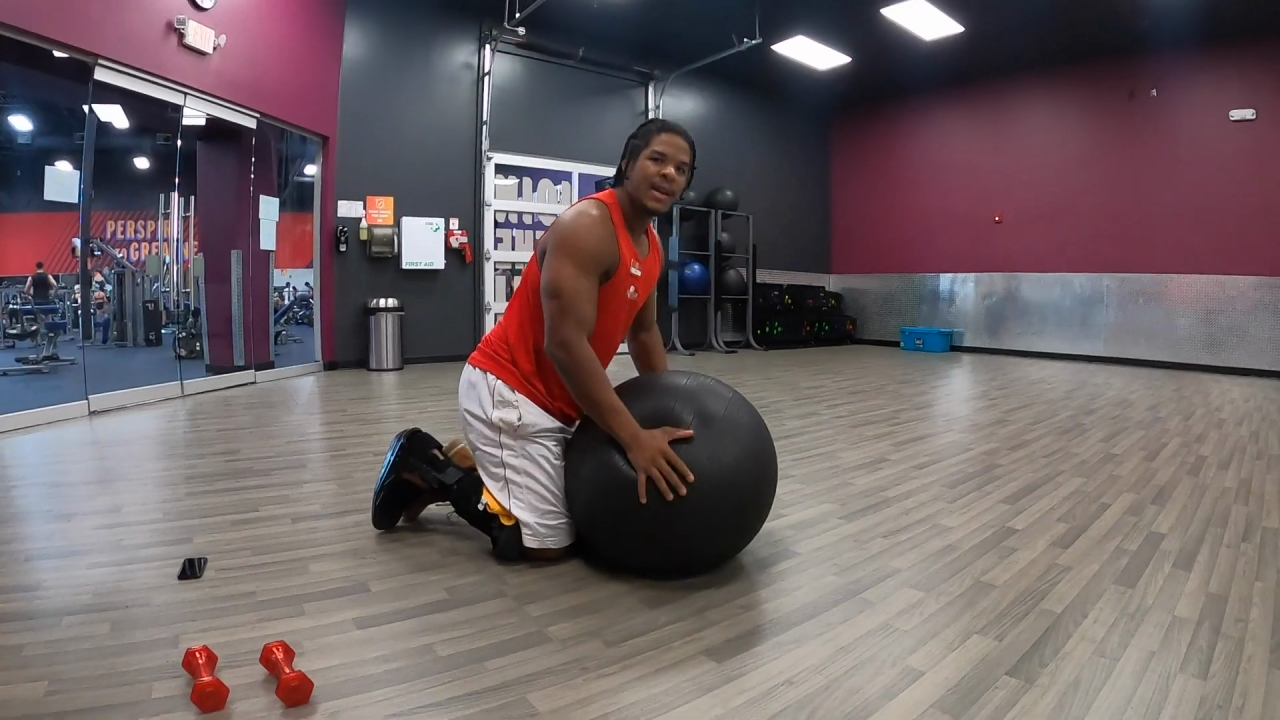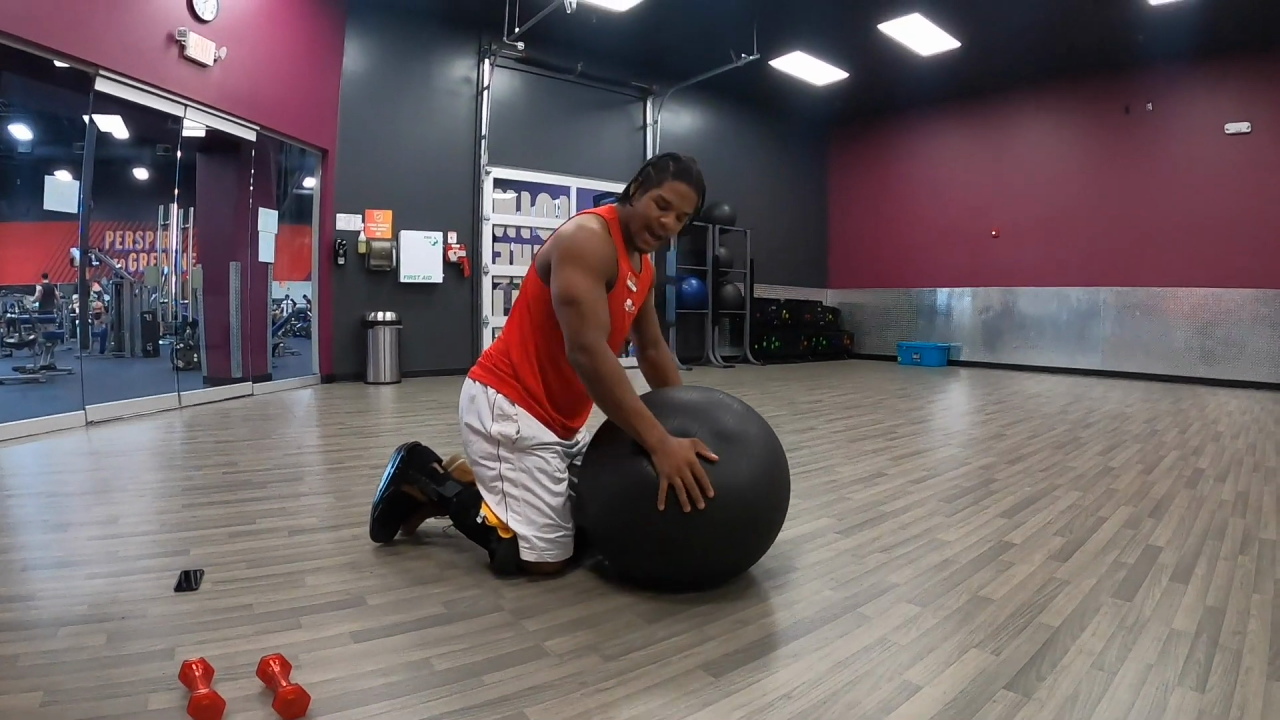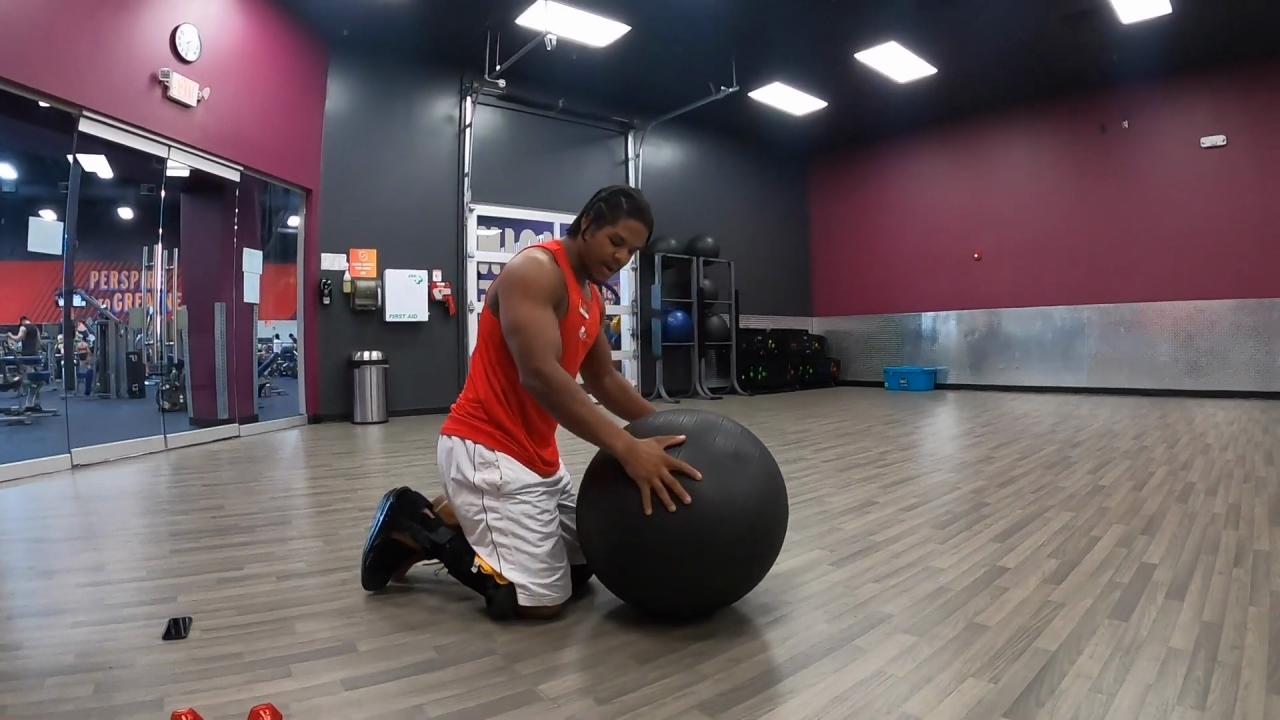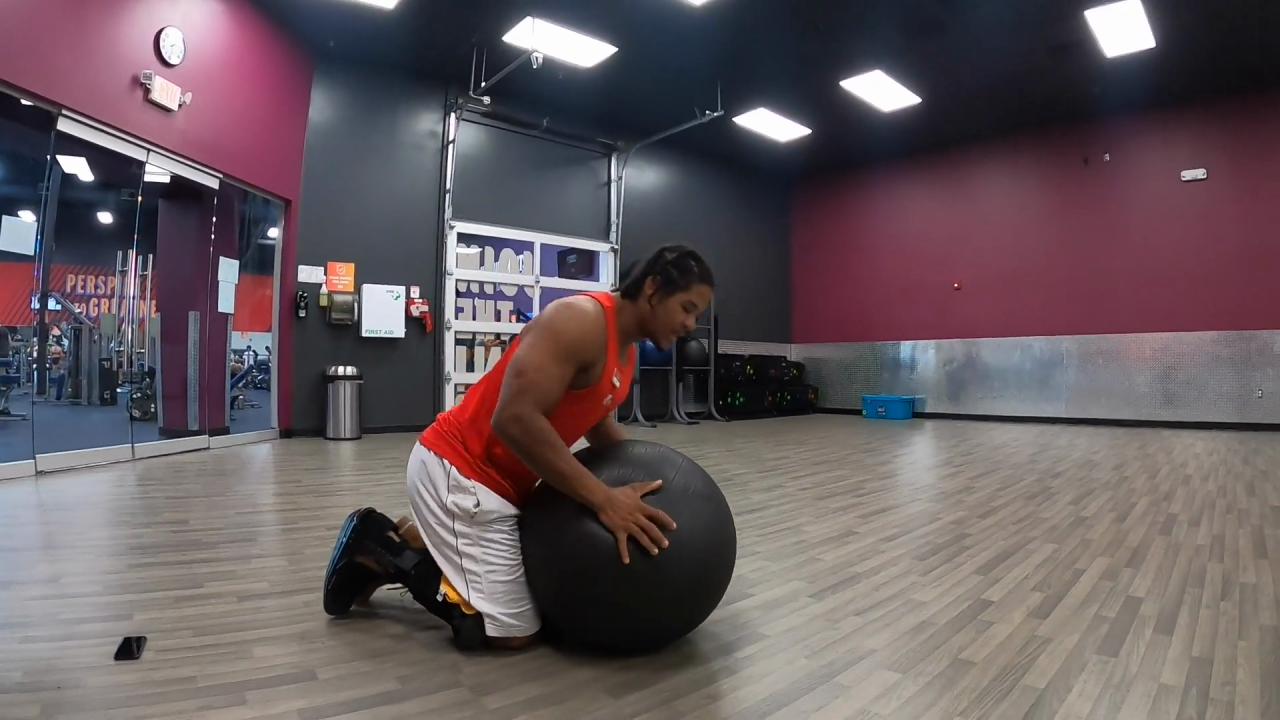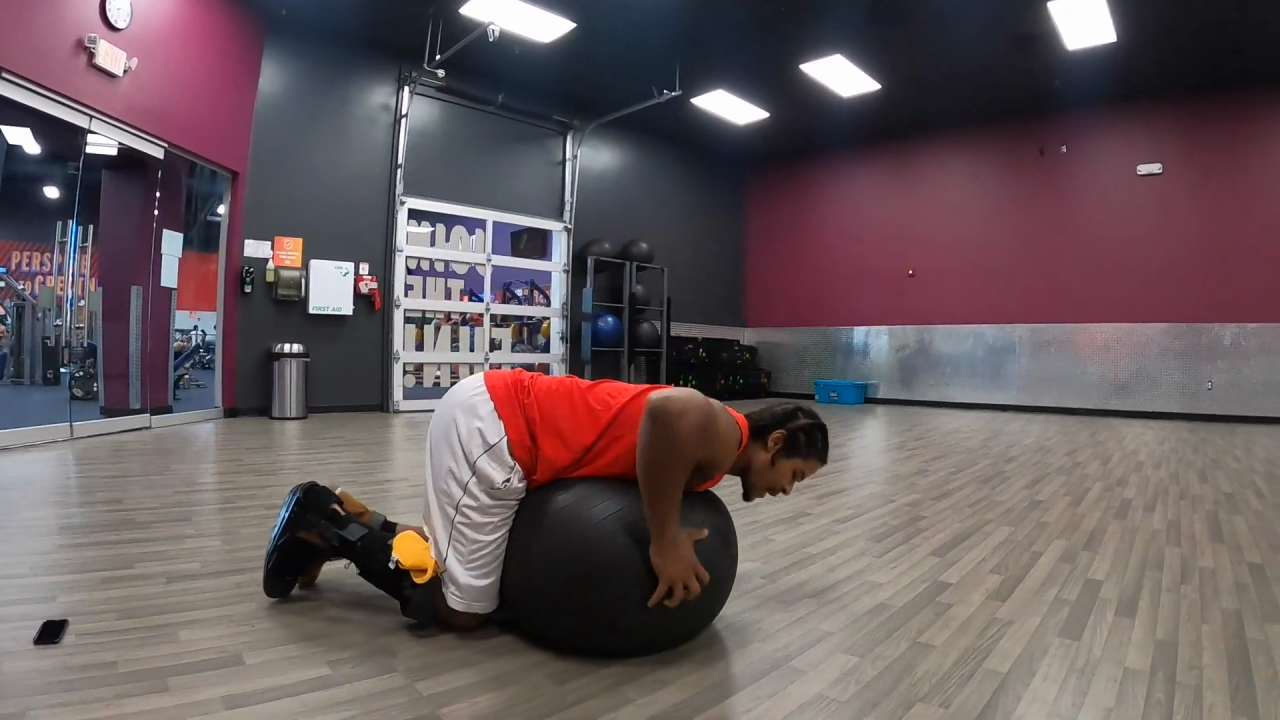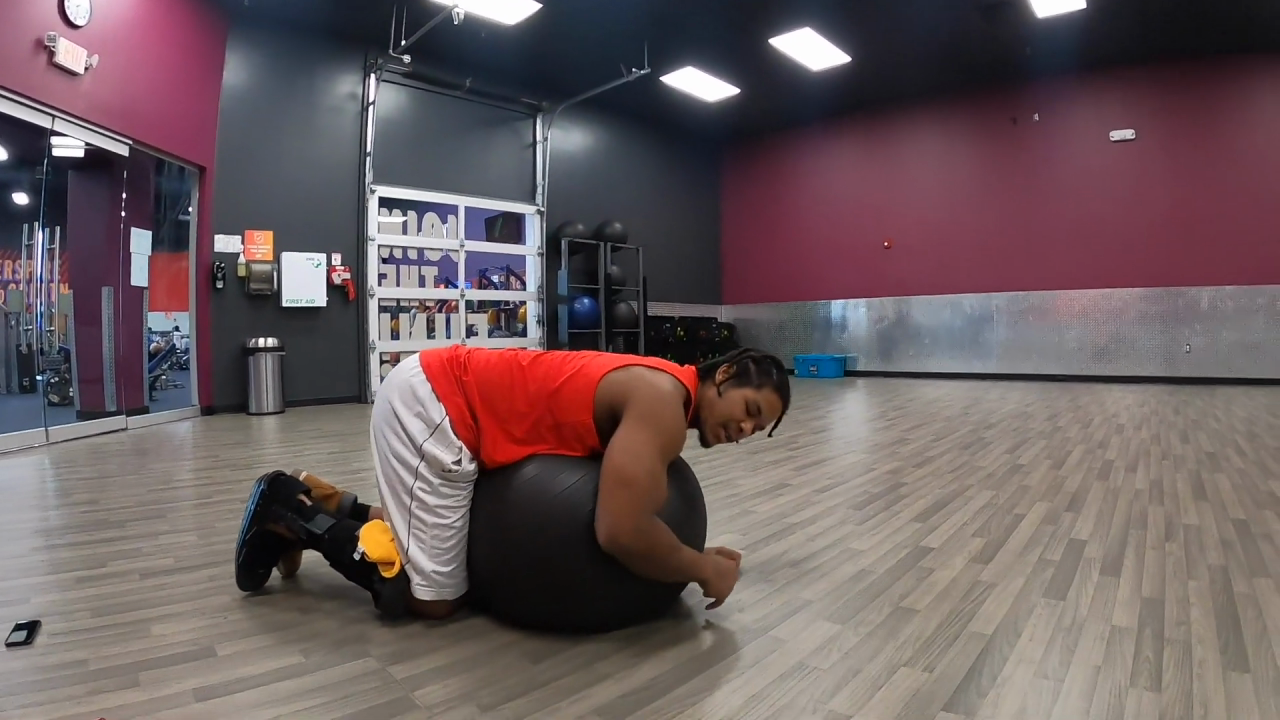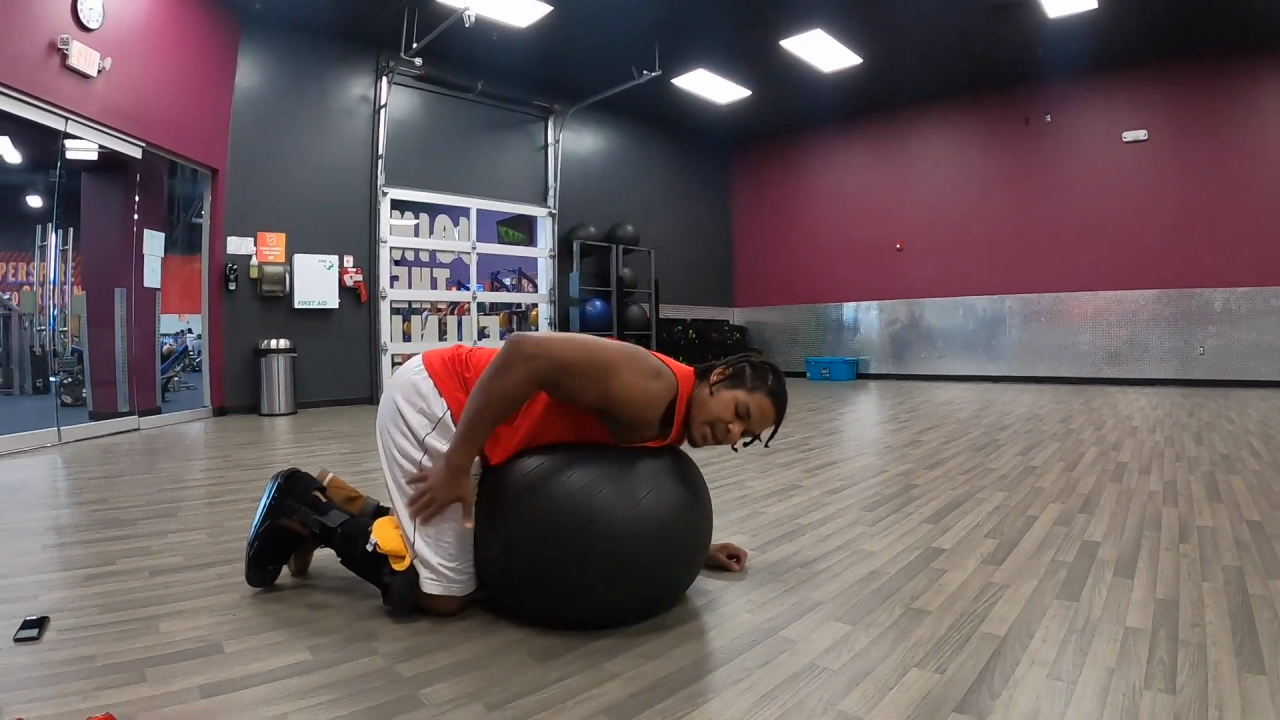
dt=0.7s
person 1, frame 1
left shoulder: (651, 246)
right shoulder: (588, 226)
left elbow: (642, 331)
right elbow: (564, 343)
right wrist: (633, 436)
left hip: (556, 399)
right hip: (510, 388)
right knee: (547, 543)
left ankle: (461, 465)
right ankle: (430, 468)
person 1, frame 2
left shoulder: (643, 265)
right shoulder: (587, 238)
left elbow: (652, 348)
right elbow: (587, 352)
right wrist: (659, 444)
left hip: (556, 413)
right hip: (509, 403)
right knee: (544, 556)
left ankle: (462, 478)
right ankle: (428, 481)
person 1, frame 3
left shoulder: (591, 295)
right shoulder: (535, 270)
left elbow: (603, 378)
right elbow: (538, 375)
right wrist: (626, 448)
left hip: (536, 455)
right hip: (487, 450)
left knee: (579, 570)
right knee: (543, 599)
left ankle: (450, 523)
right ankle: (420, 527)
person 1, frame 4
left shoulder: (625, 349)
right shoulder: (581, 319)
left elbow: (598, 427)
right elbow: (515, 420)
left wrist: (653, 480)
right wrist: (603, 499)
left hip: (500, 478)
right hip: (459, 471)
right knee: (512, 630)
left ankle: (414, 543)
right ankle: (384, 552)
person 1, frame 5
left shoulder: (706, 444)
right shoulder: (721, 432)
right elbow: (672, 414)
right wrist: (667, 540)
left hip: (490, 411)
right hip: (487, 422)
left knee: (466, 559)
right knee: (460, 607)
left ankle: (349, 518)
right ankle: (324, 523)
person 1, frame 6
left shoulder: (656, 394)
right shoulder: (664, 401)
left elbow: (624, 505)
right elbow: (621, 532)
left wrist: (693, 552)
right wrist: (702, 570)
left hip: (439, 393)
right hip: (431, 402)
left knee: (451, 542)
right knee: (433, 596)
left ankle: (326, 503)
right ankle: (291, 513)
person 1, frame 7
left shoulder: (663, 424)
right shoulder: (650, 388)
right elbow: (528, 350)
right wrist: (457, 463)
left hip: (452, 404)
right hip: (432, 396)
left knee: (469, 545)
right knee: (441, 593)
left ankle: (339, 501)
right ankle: (304, 507)
